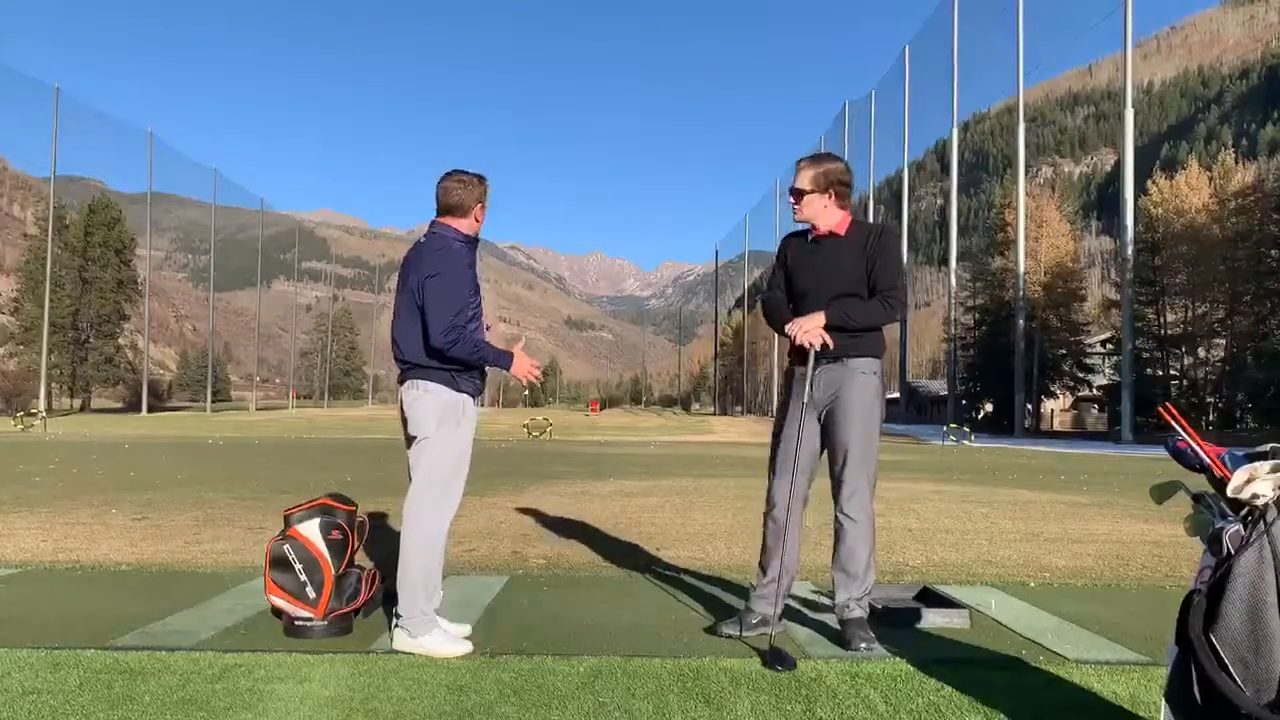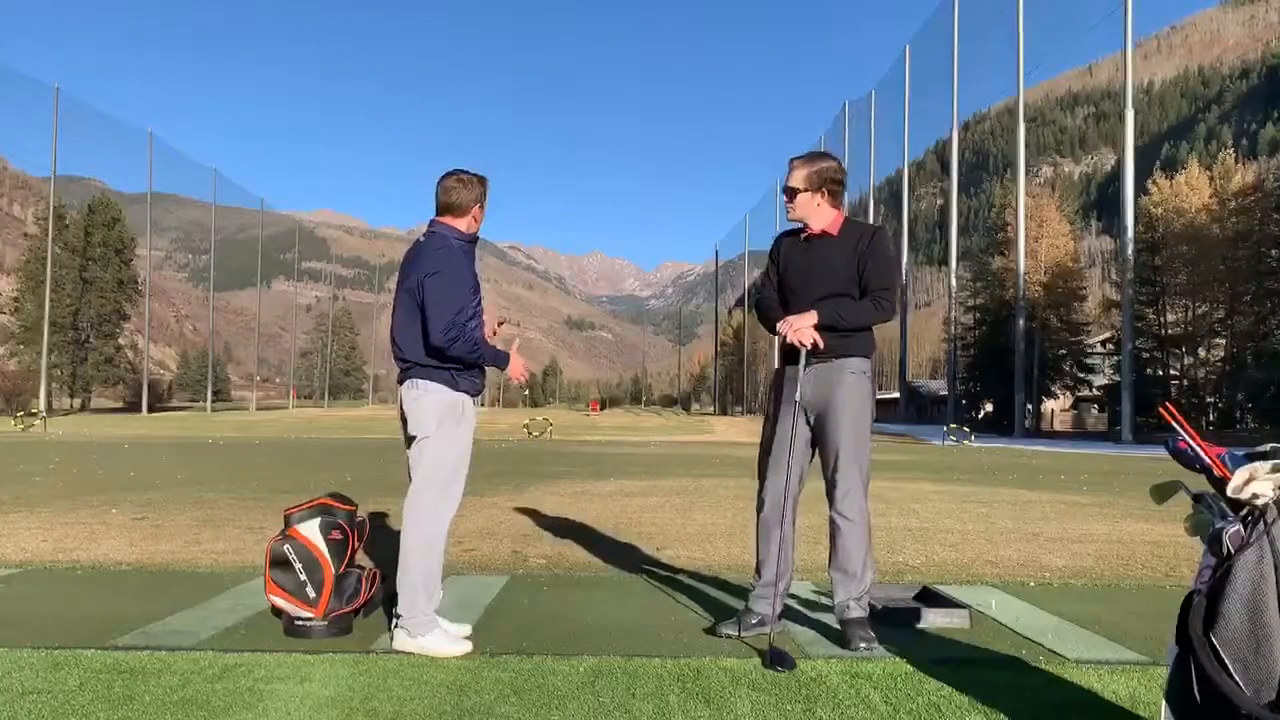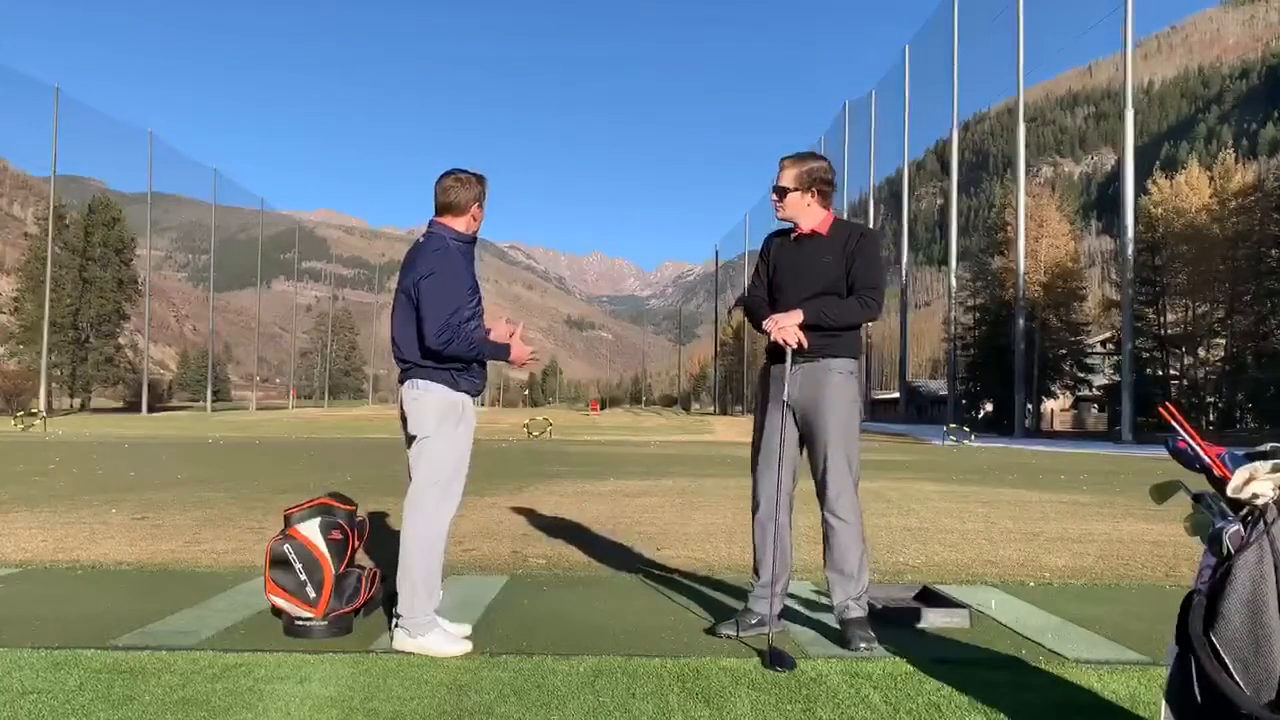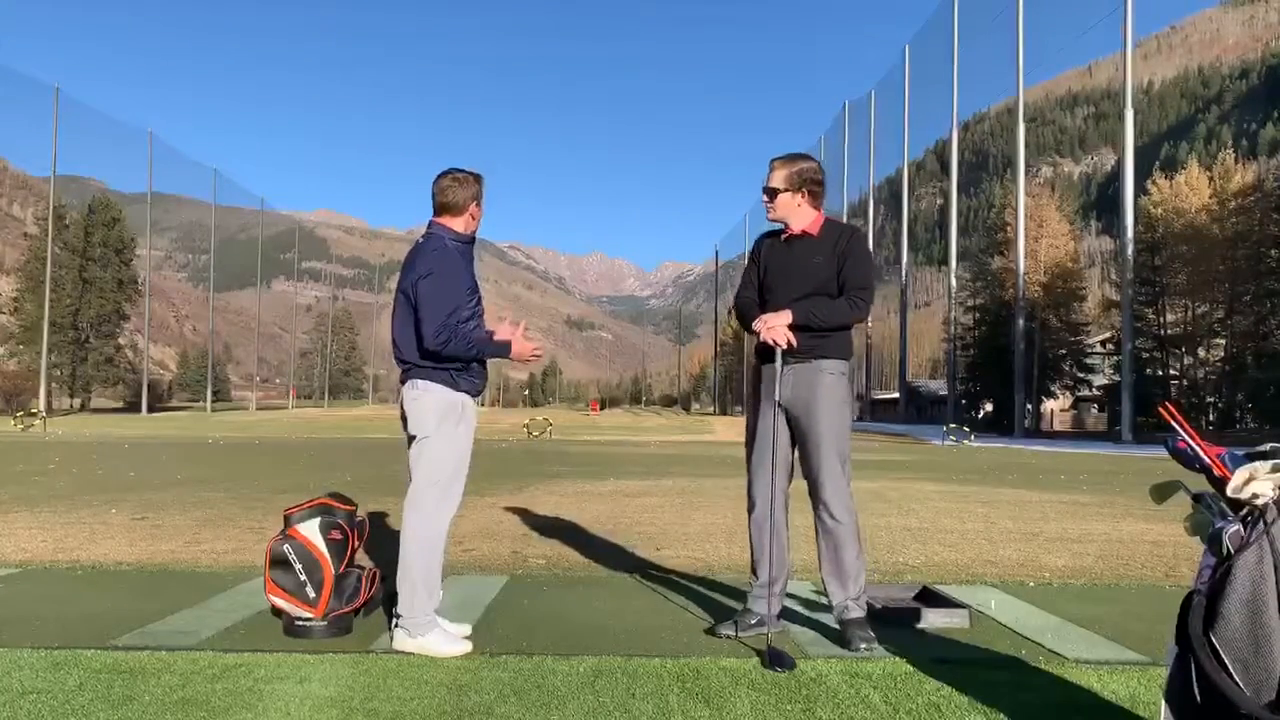
dt=0.2s
person 1, frame 1
left shoulder: (876, 239)
right shoulder: (792, 246)
left elbow: (891, 305)
right elbow: (772, 302)
left wrist: (822, 316)
right wrist: (794, 324)
left hip: (854, 373)
right hip: (802, 374)
left knee: (852, 495)
right knee: (782, 493)
left ankle: (853, 611)
right ankle: (765, 605)
person 1, frame 2
left shoulder: (867, 239)
right shoulder: (784, 245)
left elbow: (882, 304)
right elbow: (764, 300)
left wrist: (813, 316)
right wrist: (785, 323)
left hip: (844, 373)
right hip: (792, 373)
left knee: (846, 494)
right knee: (774, 491)
left ankle: (853, 610)
right ankle: (765, 604)
person 1, frame 3
left shoulder: (857, 239)
right shoulder: (774, 244)
left elbow: (867, 304)
right elbow: (753, 300)
left wrist: (800, 315)
right wrist: (771, 321)
left hip: (831, 372)
right hip: (778, 372)
left knee: (838, 493)
right knee: (768, 492)
left ankle: (852, 610)
right ankle: (764, 604)
person 1, frame 4
left shoulder: (846, 240)
right shoulder: (765, 246)
left elbow: (857, 304)
right elbow: (743, 301)
left wrist: (789, 315)
right wrist: (761, 323)
left hip: (821, 372)
right hip: (768, 372)
left knee: (831, 492)
right knee: (764, 493)
left ankle: (851, 609)
right ankle: (764, 605)
person 2, frame 1
left shoulder: (423, 250)
right shoulder: (450, 257)
right elbow: (447, 337)
left wrist: (474, 331)
right wrist: (507, 359)
left hip: (429, 388)
right hip: (444, 393)
left knee: (431, 503)
right knee: (432, 505)
left ankle: (419, 613)
right ankle: (414, 625)
person 2, frame 2
left shoulder: (424, 250)
right shoulder: (449, 256)
right elbow: (447, 337)
left wrist: (477, 332)
right wrist: (503, 358)
left hip: (429, 388)
right hip: (443, 393)
left knee: (430, 503)
right knee: (432, 504)
left ankle: (420, 613)
right ankle: (415, 625)
person 2, frame 3
left shoulder: (427, 250)
right shoulder: (446, 256)
right elbow: (442, 337)
left wrist: (486, 336)
right wrist: (504, 351)
left hip: (433, 390)
right hip: (443, 393)
left knee: (432, 503)
right knee: (432, 505)
left ankle: (419, 613)
right ankle: (414, 624)
person 2, frame 4
left shoulder: (430, 250)
right shoulder: (443, 257)
right elbow: (440, 337)
left wrist: (490, 337)
right wrist: (504, 349)
left hip: (437, 391)
right hip: (443, 393)
left knee: (432, 504)
right knee: (431, 505)
left ankle: (419, 613)
right ankle: (414, 625)
